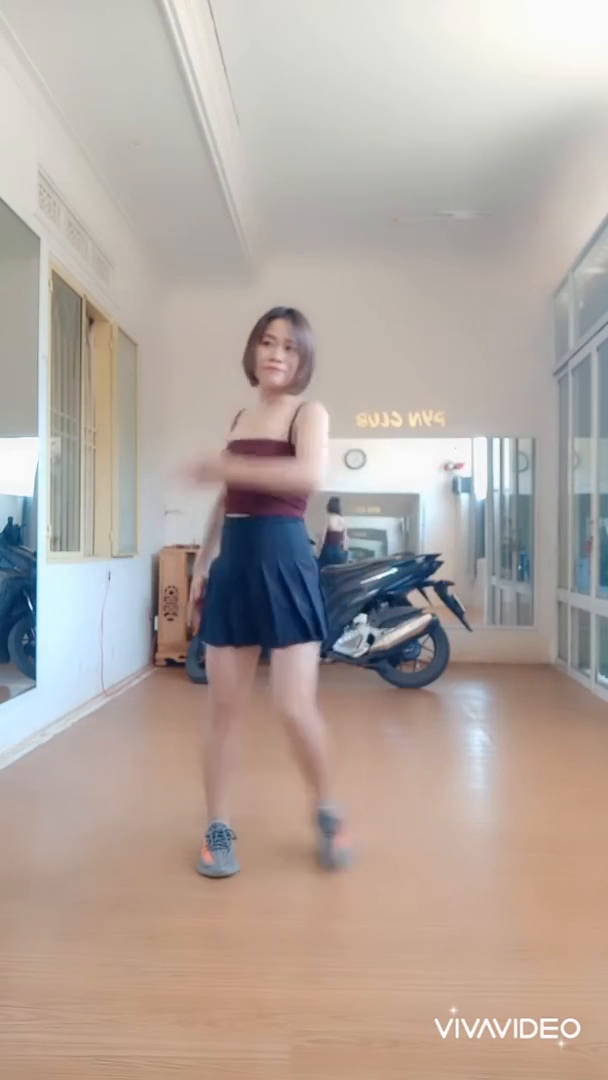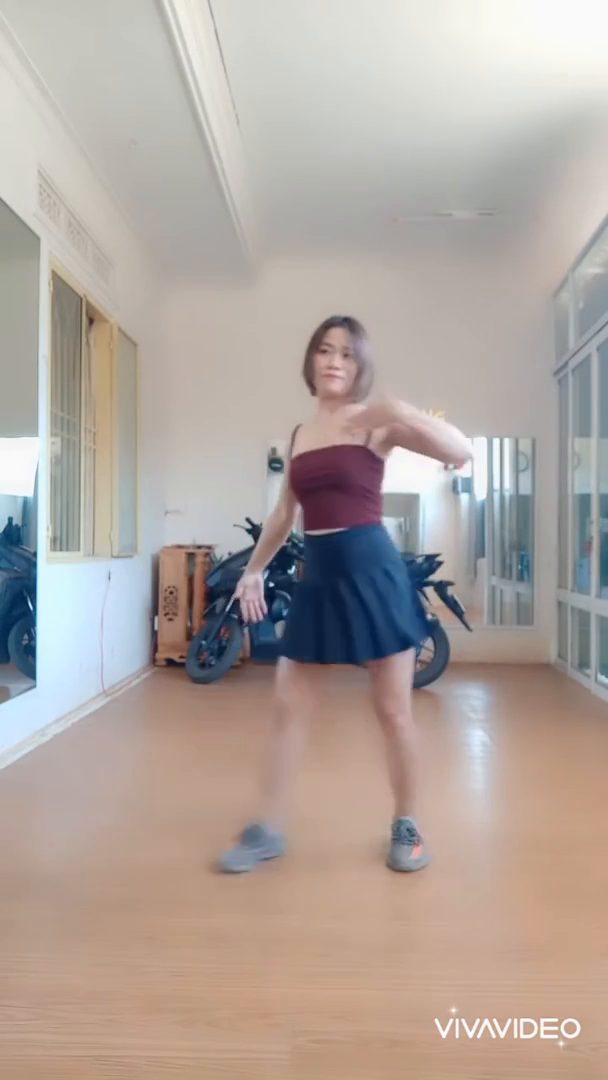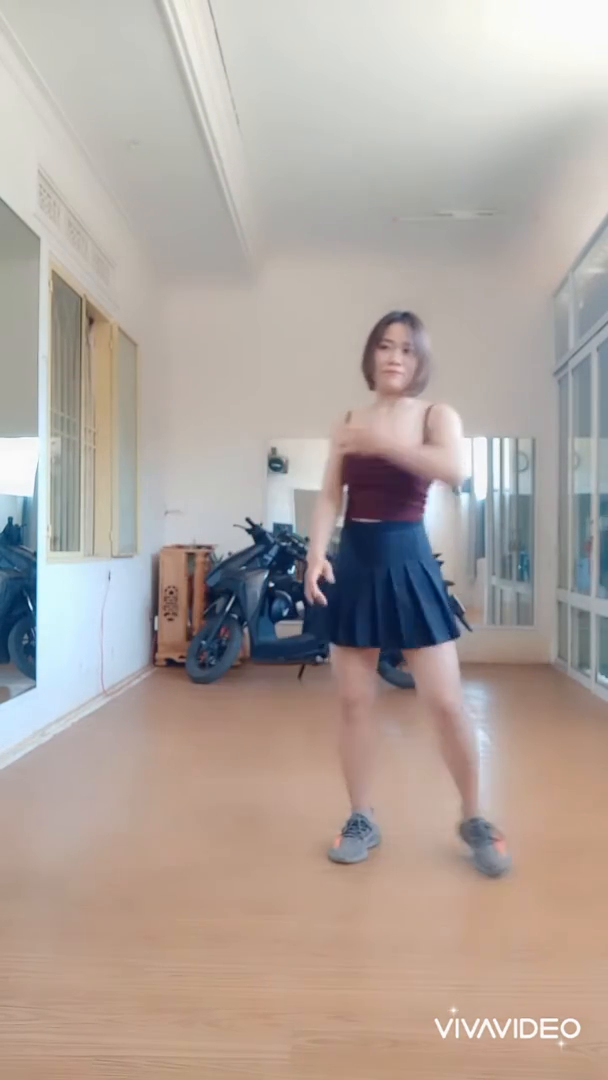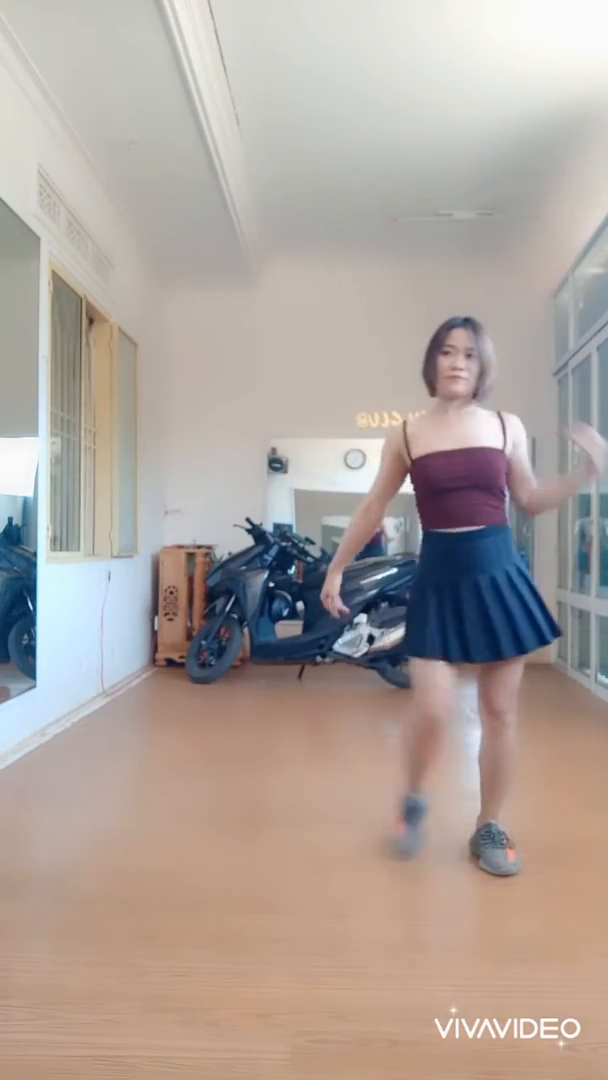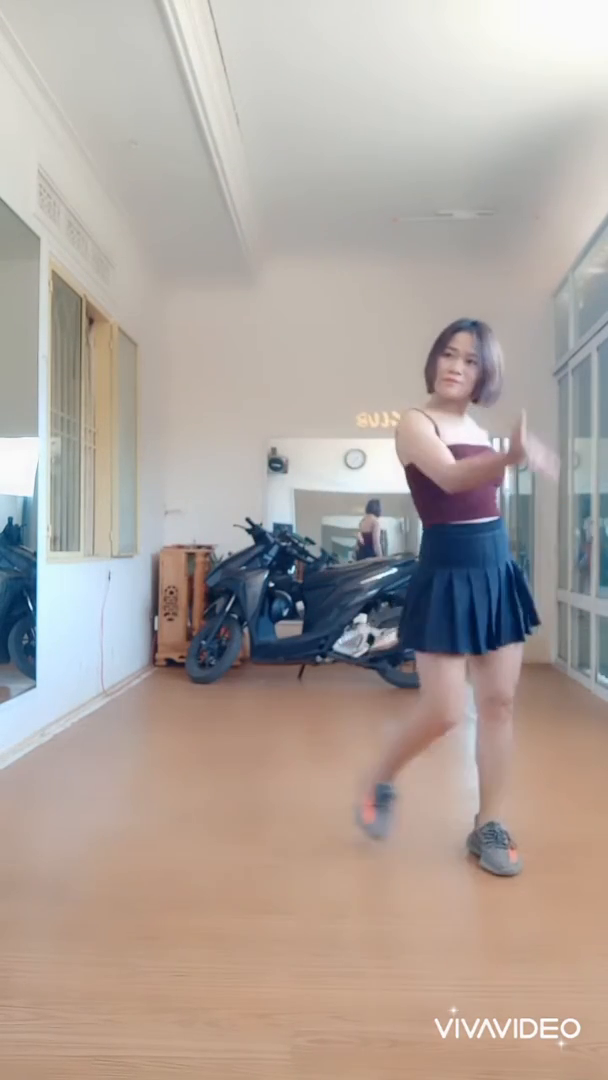
dt=0.5s
person 1, frame 1
left shoulder: (309, 414)
right shoulder: (240, 420)
left elbow: (306, 477)
left wrist: (227, 468)
right wrist: (203, 563)
left hip: (285, 567)
right hip: (235, 573)
left knee: (296, 709)
right knee: (225, 707)
left ankle: (326, 813)
right ankle: (218, 828)
person 1, frame 2
left shoulder: (378, 422)
right shoulder: (299, 435)
left elbow: (459, 453)
right elbow: (285, 513)
left wrist: (400, 410)
right wrist: (253, 569)
left hip: (376, 576)
right hip: (320, 581)
left knee: (393, 713)
right knee: (287, 709)
left ankle: (406, 823)
right ankle: (267, 828)
person 1, frame 3
left shoulder: (437, 416)
right shoulder: (350, 424)
left elbow: (455, 471)
right elbow: (329, 498)
left wrist: (383, 444)
right wrist: (316, 556)
left hip: (408, 567)
right hip: (353, 570)
left knee: (446, 704)
right knee: (353, 704)
left ankle: (475, 820)
right ankle: (362, 819)
person 1, frame 4
left shoulder: (506, 426)
right shoulder: (407, 434)
left elbow: (529, 499)
right elbow: (373, 508)
right wrist: (336, 568)
left hip: (502, 576)
right hip: (441, 579)
left knee: (501, 713)
right knee: (431, 712)
left ankle: (489, 826)
right ankle: (413, 801)
person 1, frame 5
left shoulder: (480, 432)
right shoulder: (415, 423)
right elbow: (451, 476)
right wrist: (511, 457)
left hip: (497, 569)
right hip: (447, 573)
left knee: (500, 703)
right knee: (443, 711)
left ankle: (489, 826)
right ankle: (380, 783)
